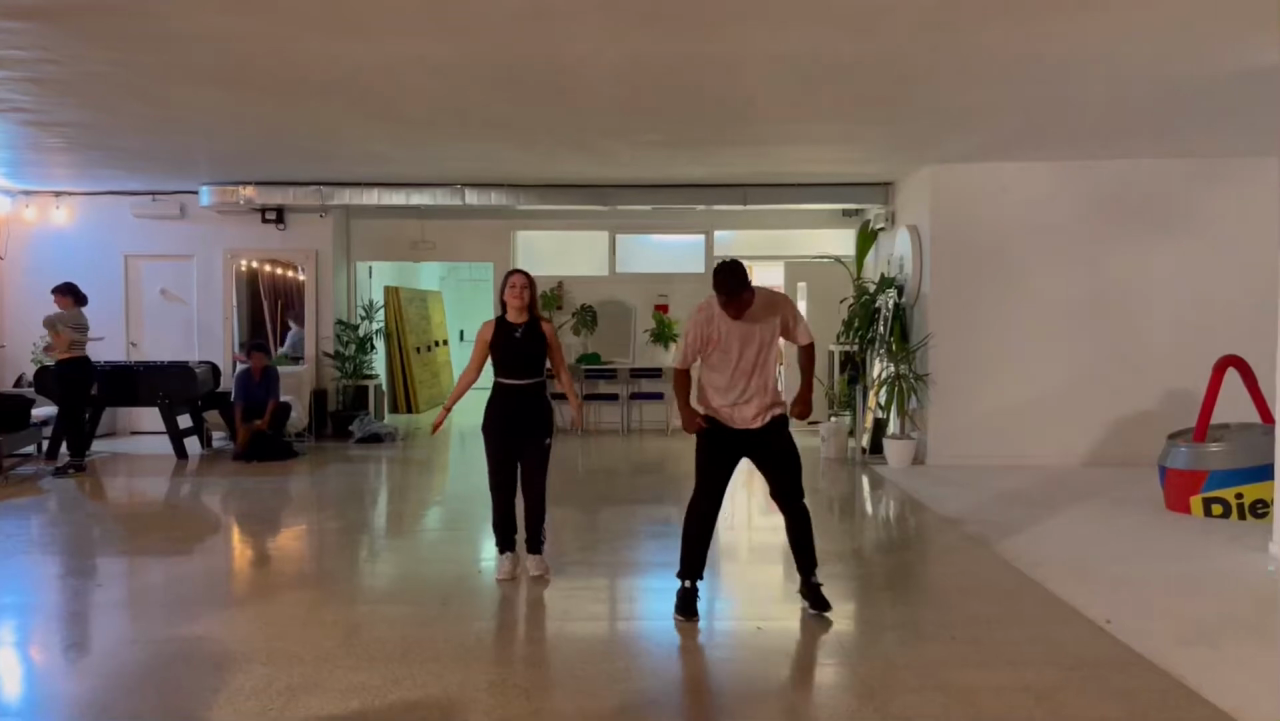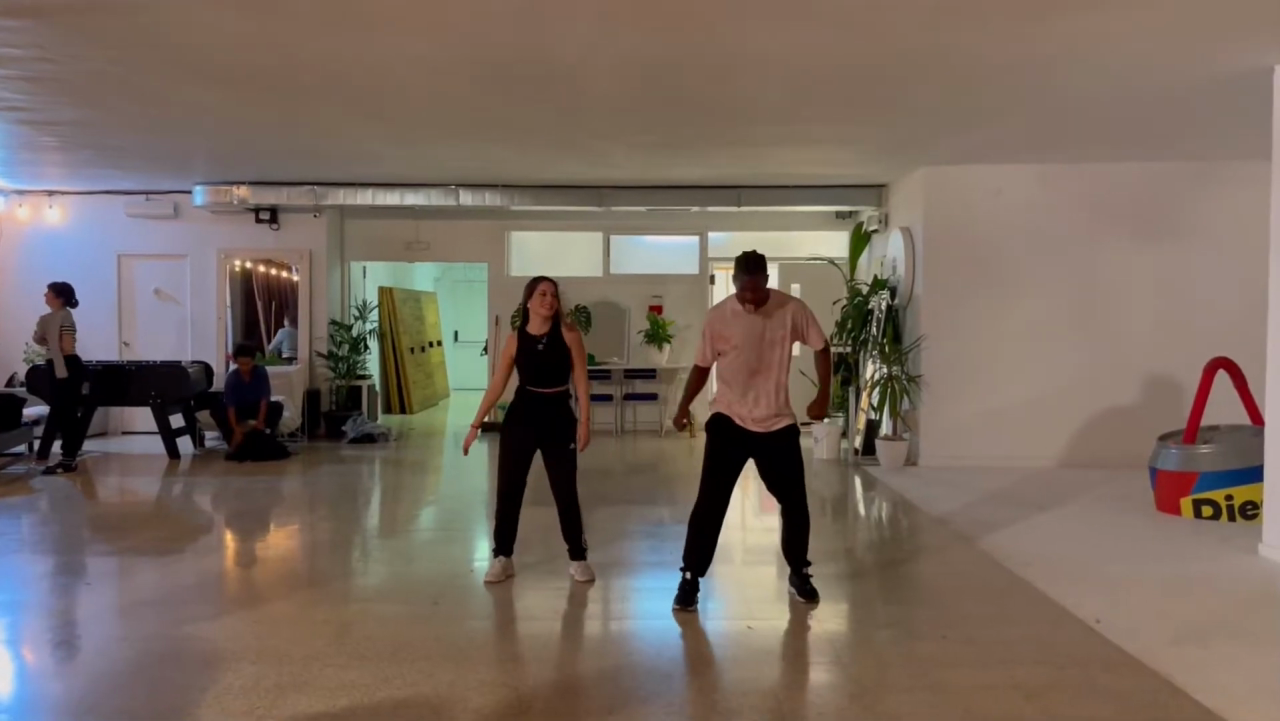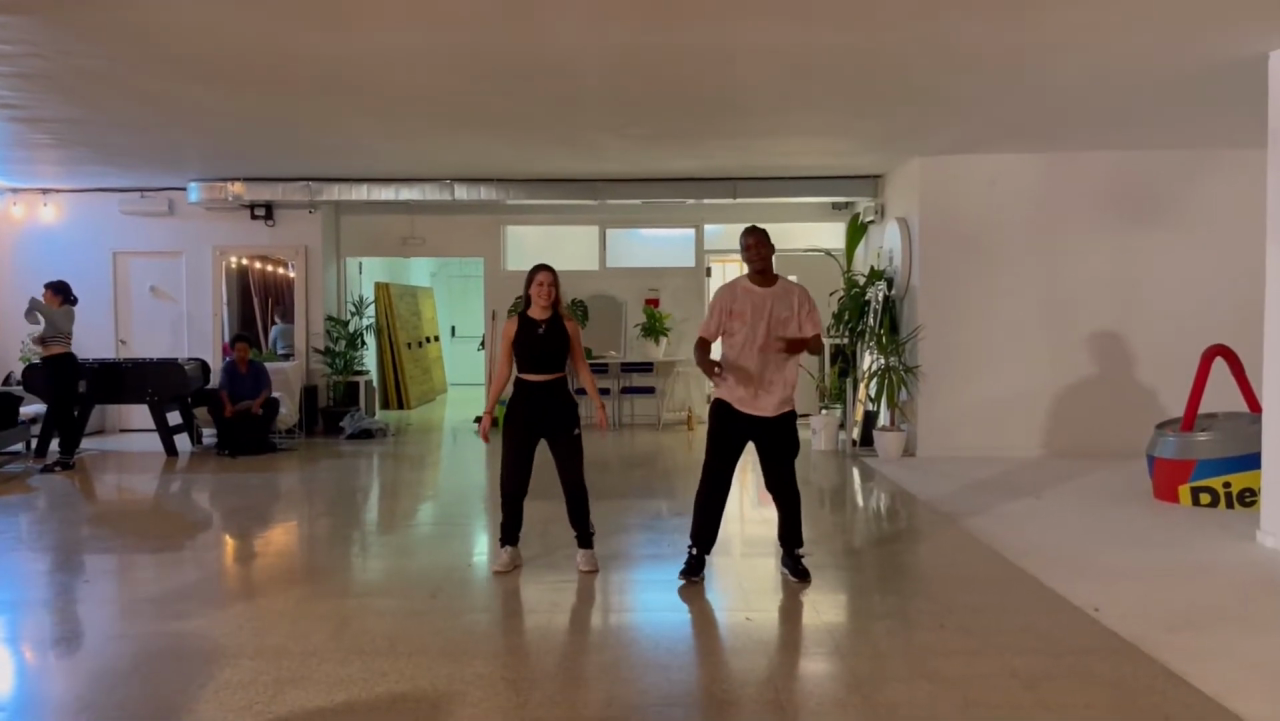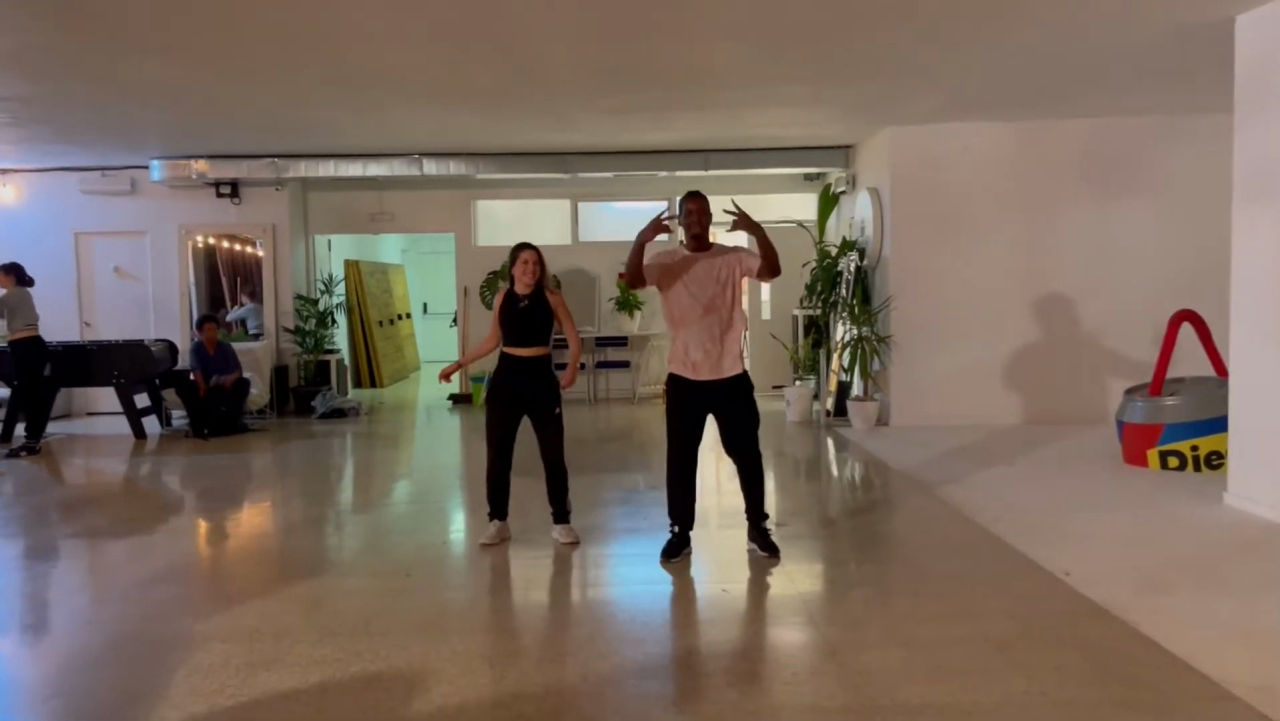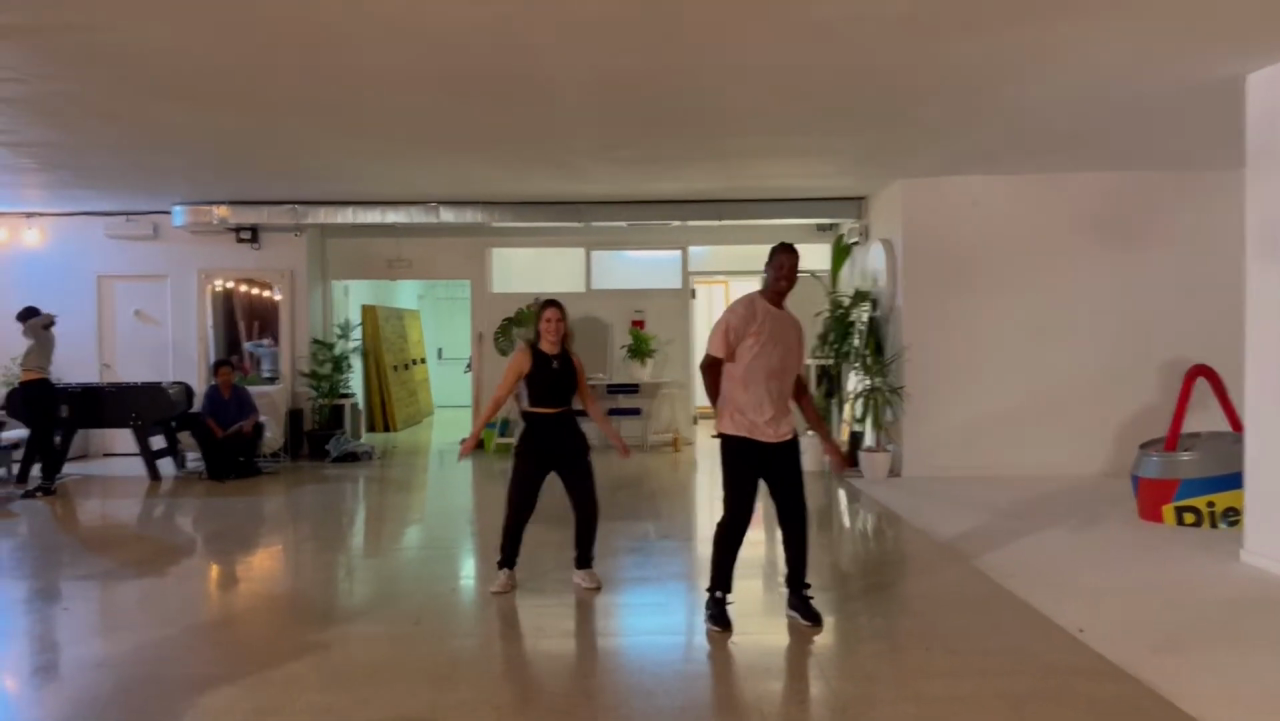
dt=1s
person 1, frame 1
left shoulder: (778, 306)
right shoulder: (703, 317)
left elbow: (805, 344)
right elbow: (682, 368)
left wrist: (806, 392)
right wrist: (684, 407)
left hip: (768, 419)
right hip: (718, 423)
left knee: (791, 499)
right knee: (704, 503)
left ankle: (809, 578)
right ankle: (688, 584)
person 1, frame 2
left shoulder: (792, 309)
right shoulder: (718, 316)
left elbow: (821, 349)
right elbow: (702, 366)
left wrist: (823, 395)
right wrist: (683, 404)
left hip: (778, 423)
right hip: (728, 421)
left knee: (794, 501)
right knee: (711, 501)
left ankle: (798, 572)
right ankle: (690, 578)
person 1, frame 3
left shoulder: (796, 295)
right shoulder: (727, 294)
left elbow: (817, 344)
right elbow: (703, 340)
left wrist: (800, 345)
right wrist: (705, 361)
left hip: (778, 408)
right hip: (730, 405)
left knee: (784, 486)
right knee: (713, 482)
left ankle: (791, 553)
right ankle: (697, 554)
person 1, frame 4
left shoulder: (733, 257)
right shoulder: (665, 262)
left elbow: (772, 271)
right elbow: (632, 281)
left wrist: (757, 231)
right wrist: (642, 239)
left hip: (730, 375)
right hip: (685, 377)
left knee: (747, 453)
right knee: (680, 460)
left ankle: (757, 527)
right ankle: (680, 532)
person 1, frame 5
left shoulder: (793, 326)
right shoulder: (742, 311)
left elbow: (798, 387)
right elbow: (709, 366)
left wrist: (826, 437)
right wrist: (725, 412)
left hip: (782, 436)
right hip: (741, 434)
left knee: (794, 516)
right knee: (736, 515)
left ankle: (797, 594)
right ankle: (717, 596)
person 2, frame 1
left shoulder: (544, 328)
right shoulder: (490, 329)
left elbow: (560, 369)
right elbow: (472, 371)
left wrist: (574, 403)
right wrist: (446, 408)
left hip: (536, 410)
right hip: (501, 410)
left knee: (534, 486)
right knee: (502, 487)
left ankle: (534, 552)
right ankle: (506, 552)
person 2, frame 2
left shoulder: (569, 335)
right shoulder: (515, 341)
left elbow: (581, 380)
right elbow: (498, 385)
left wrist: (584, 420)
right wrist: (476, 424)
left hip: (559, 417)
right hip: (522, 416)
left knee: (565, 492)
right knee: (508, 490)
left ankle: (578, 558)
right ankle: (502, 557)
person 2, frame 3
left shoulder: (567, 325)
right shoulder: (514, 324)
left elbow: (581, 367)
right elbow: (503, 370)
left wrist: (598, 404)
right wrist: (488, 411)
left hip: (560, 403)
right hip: (523, 404)
left knee: (573, 478)
right knee: (512, 480)
left ankle: (585, 547)
right ankle: (509, 547)
person 2, frame 4
left shoulder: (551, 297)
right shoulder: (502, 298)
left elbow: (573, 336)
left wrist: (572, 366)
right wrist: (459, 364)
left hip: (541, 378)
right hip: (506, 378)
left knee: (554, 454)
right knee: (498, 454)
left ankle: (561, 522)
right ankle: (498, 521)
person 2, frame 5
left shoulder: (572, 359)
right shoulder: (525, 356)
left elbow: (588, 400)
right elbow: (500, 397)
left wrist: (613, 434)
right wrist: (475, 433)
left hip: (569, 435)
right hip: (535, 436)
left knee: (587, 506)
right knee: (518, 508)
left ankle: (583, 568)
right ankle: (506, 570)
person 3, frame 1
left shoulder: (70, 318)
right shoulder: (76, 316)
left elbow: (63, 346)
left wrist: (51, 329)
right wrist: (54, 348)
left hip: (72, 368)
right hip: (75, 368)
left knee: (70, 414)
right knee: (73, 414)
left ankle: (77, 462)
right ankle: (77, 458)
person 3, frame 2
left shoulder: (64, 317)
right shoulder: (54, 316)
left elbow: (67, 346)
left wrist: (47, 340)
right wrist: (41, 338)
left hip: (67, 369)
right hip: (60, 369)
left knee: (66, 414)
right knee: (61, 413)
left ankle: (68, 461)
right ankle: (68, 458)
person 3, frame 3
left shoulder: (66, 312)
right shoulder: (54, 314)
right elbow: (49, 341)
left wrist: (33, 307)
right wrist: (38, 339)
left hip: (62, 364)
right hip: (56, 365)
left knee: (62, 411)
right knee: (60, 412)
left ankle: (66, 458)
right ankle: (66, 456)
person 3, frame 4
right shoulder: (19, 294)
left hip: (27, 348)
right hip: (29, 347)
left knee: (28, 395)
right knee: (29, 395)
left ankle: (32, 443)
right ankle: (33, 441)
person 3, frame 5
left shoulder: (44, 337)
right shoulder: (39, 338)
left elbow: (31, 325)
right elbow: (30, 329)
left wrist: (46, 319)
right wrist: (46, 319)
left hip: (37, 389)
right hip: (33, 389)
left knee: (41, 436)
right knee: (40, 436)
left ankle: (48, 483)
right ankle: (48, 481)
